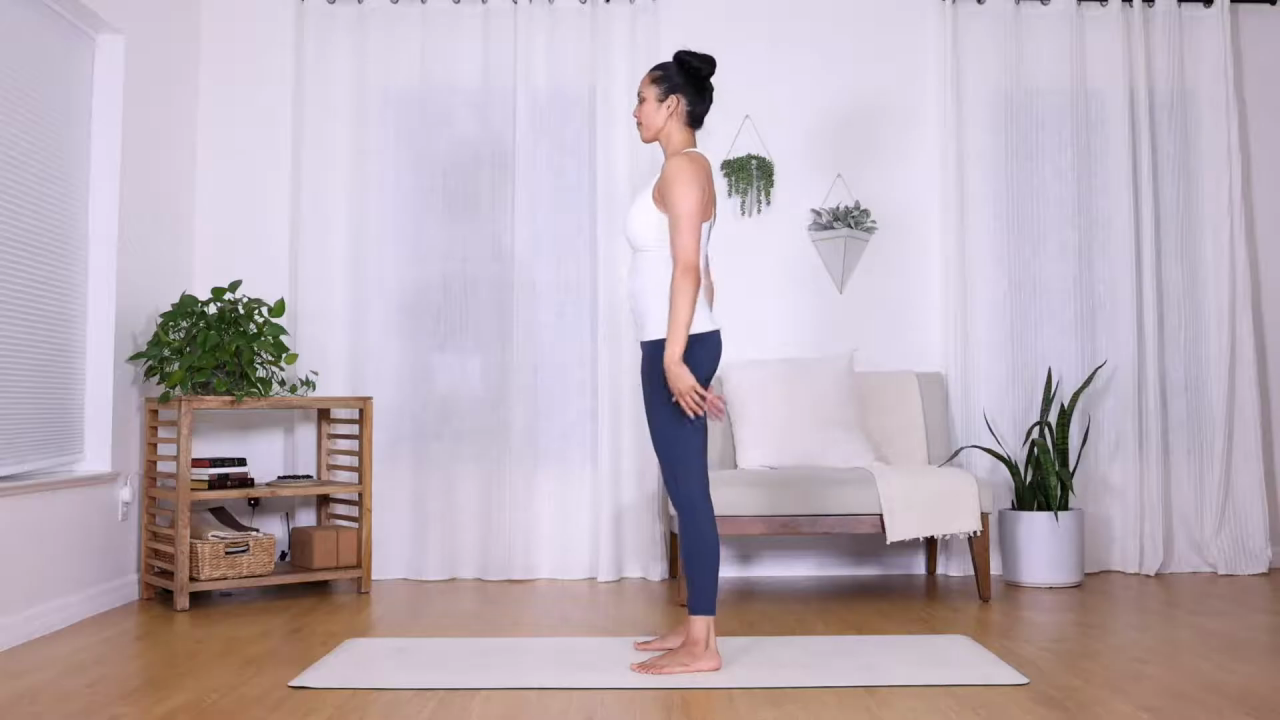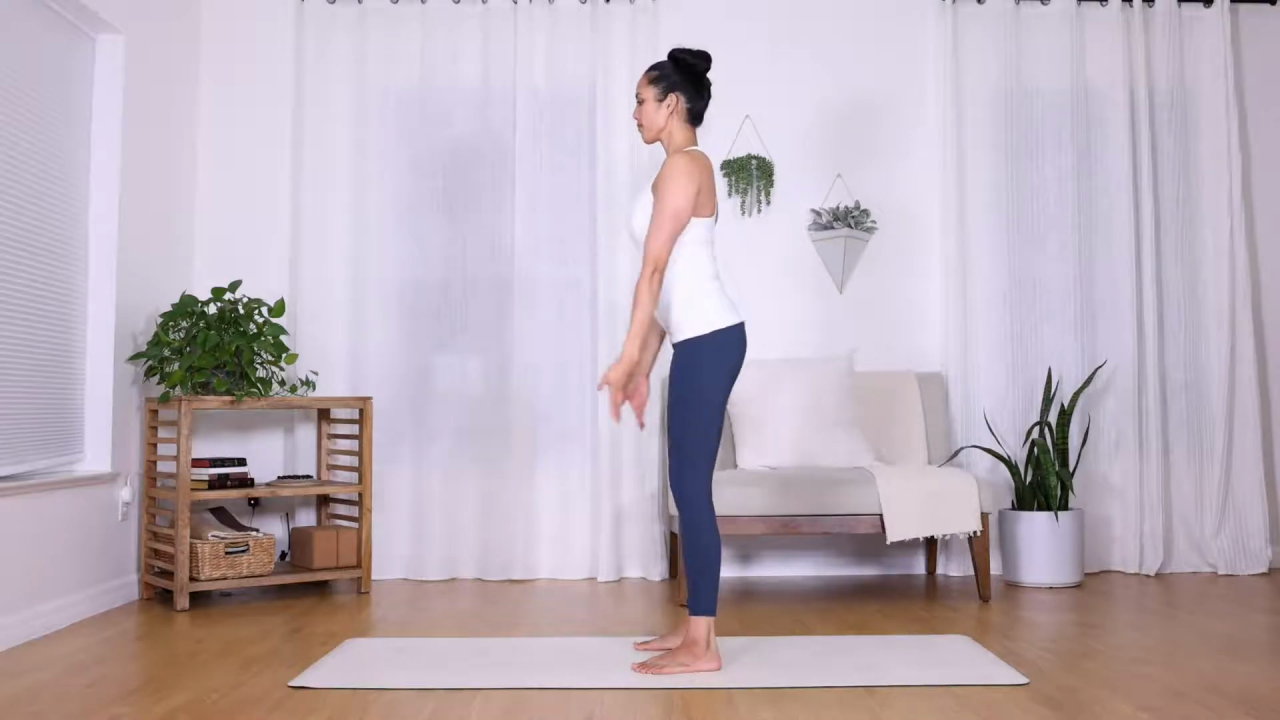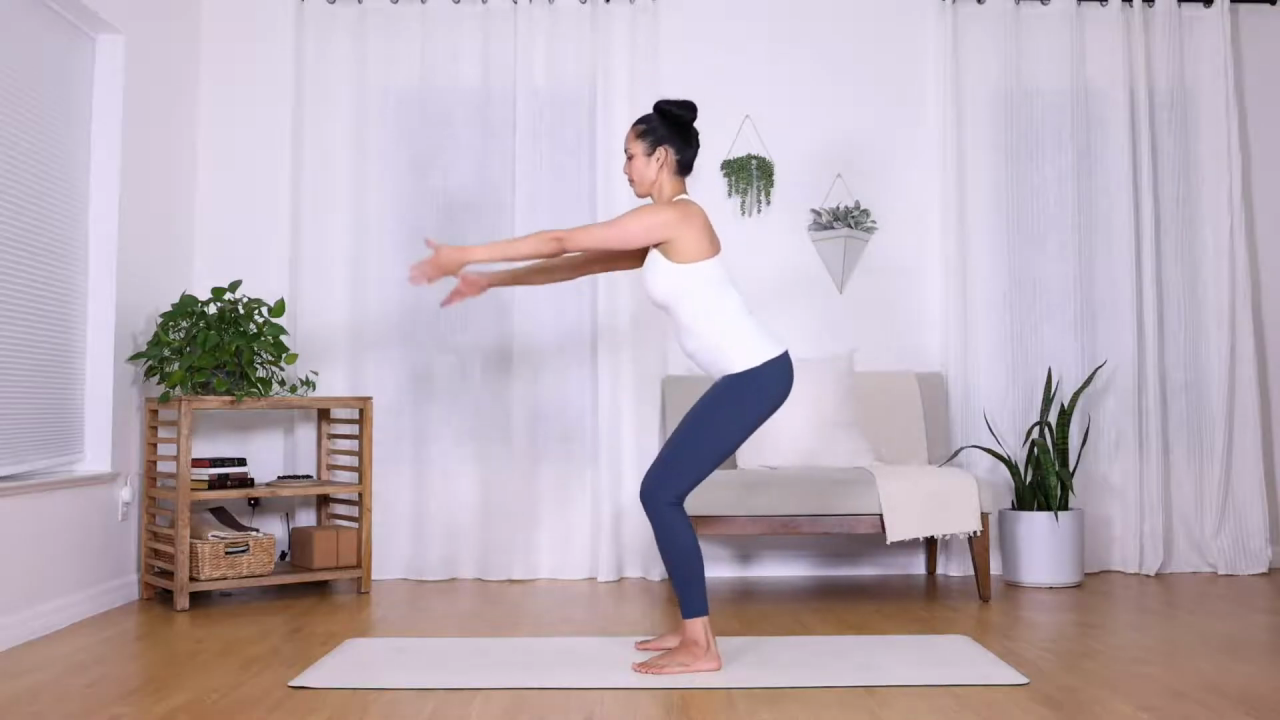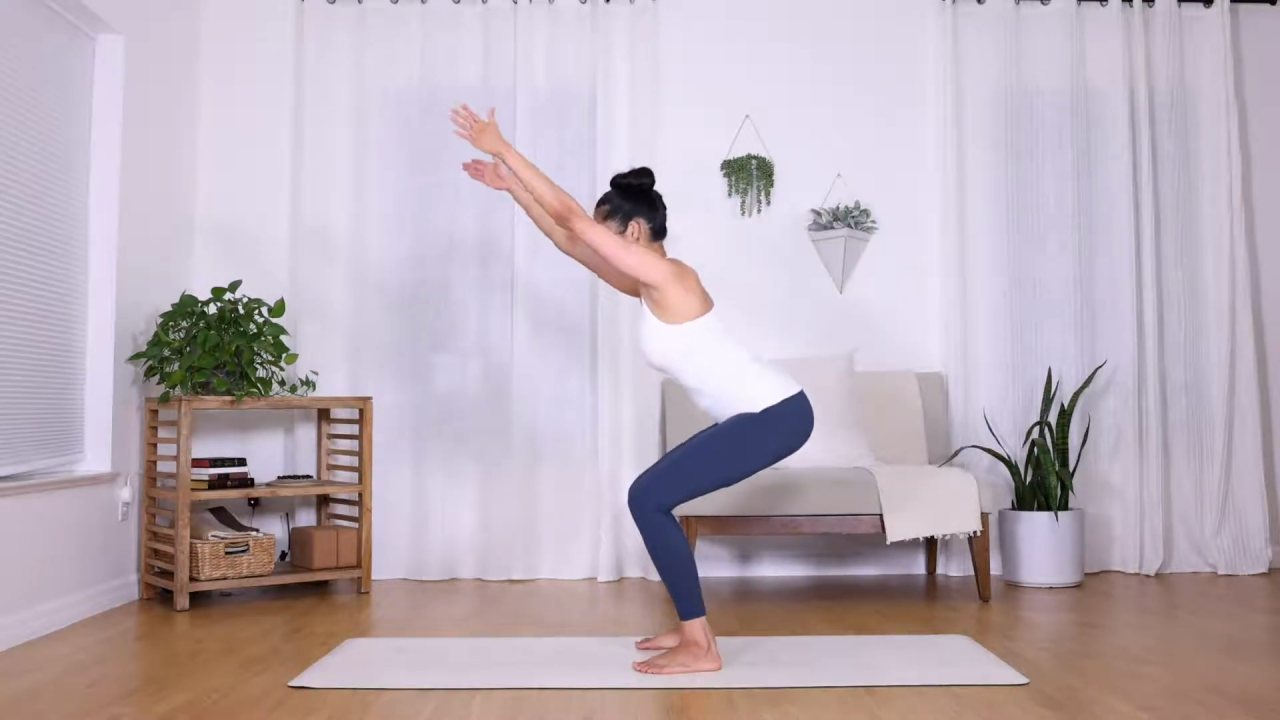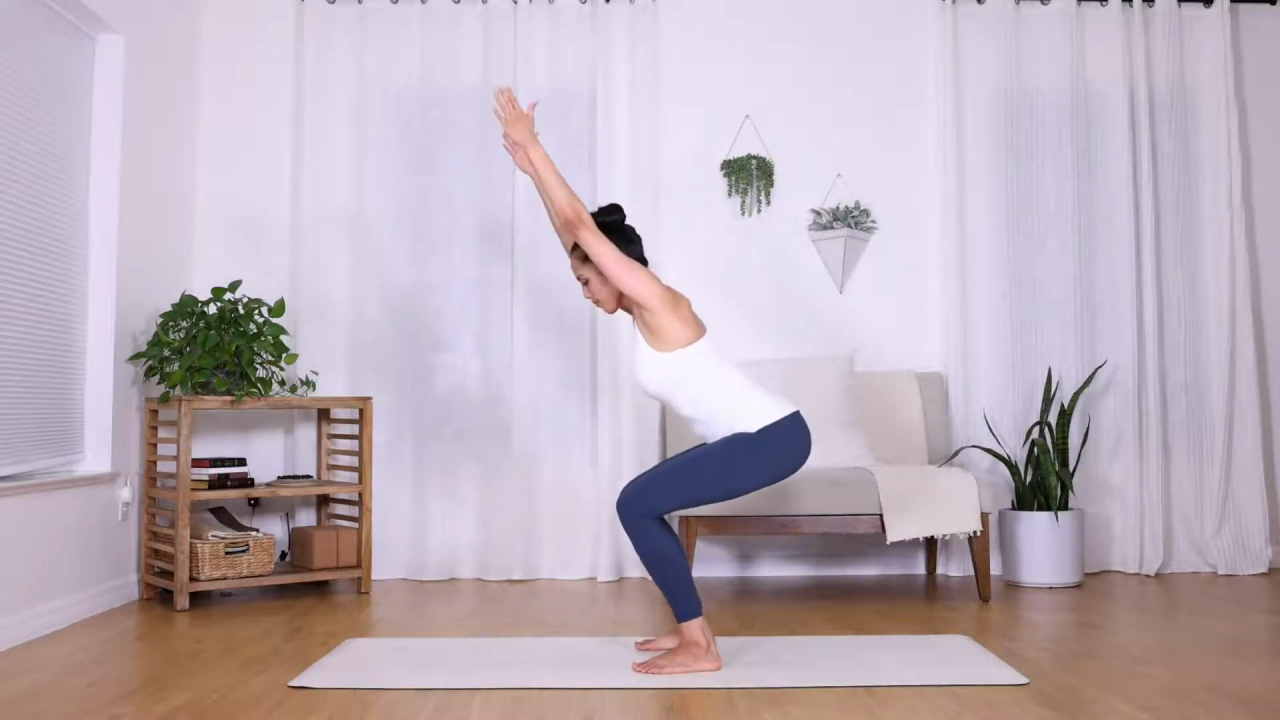
dt=0.7s
person 1, frame 1
left shoulder: (682, 167)
right shoulder: (682, 171)
left elbow: (686, 268)
left wrist: (674, 357)
left hip: (677, 348)
right hip: (679, 345)
left knee: (689, 492)
right knee: (684, 492)
left ankle: (701, 645)
right ankle: (694, 627)
person 1, frame 2
left shoulder: (682, 165)
right shoulder: (683, 168)
left elbow: (655, 268)
right elbow: (668, 277)
left wrist: (628, 357)
right wrist: (640, 360)
left hip: (706, 342)
right hip: (700, 341)
left knee: (691, 490)
right knee: (688, 489)
left ankle: (702, 647)
right ankle: (695, 629)
person 1, frame 3
left shoulder: (672, 217)
right shoulder: (664, 233)
left elbow: (564, 244)
right elbow: (581, 261)
left wrist: (468, 257)
right wrist: (491, 278)
left hip: (755, 377)
right hip: (748, 376)
left knee: (660, 494)
right knee: (662, 493)
left ankle: (700, 647)
right ankle: (692, 628)
person 1, frame 4
left shoulder: (668, 275)
right shoulder: (649, 285)
left elbow: (572, 218)
right elbow: (570, 238)
left wrist: (503, 149)
right wrist: (510, 186)
left hip: (775, 415)
right hip: (764, 413)
left knee: (648, 499)
right knee: (652, 498)
left ankle: (700, 647)
right ankle: (692, 629)
person 1, frame 5
left shoulder: (658, 303)
right shoulder: (646, 308)
left elbow: (582, 225)
right elbow: (574, 237)
left wrist: (532, 146)
right wrist: (532, 171)
left hip: (772, 439)
right hip: (761, 436)
left knee: (636, 505)
right knee: (642, 505)
left ankle: (699, 648)
right ankle: (692, 629)
